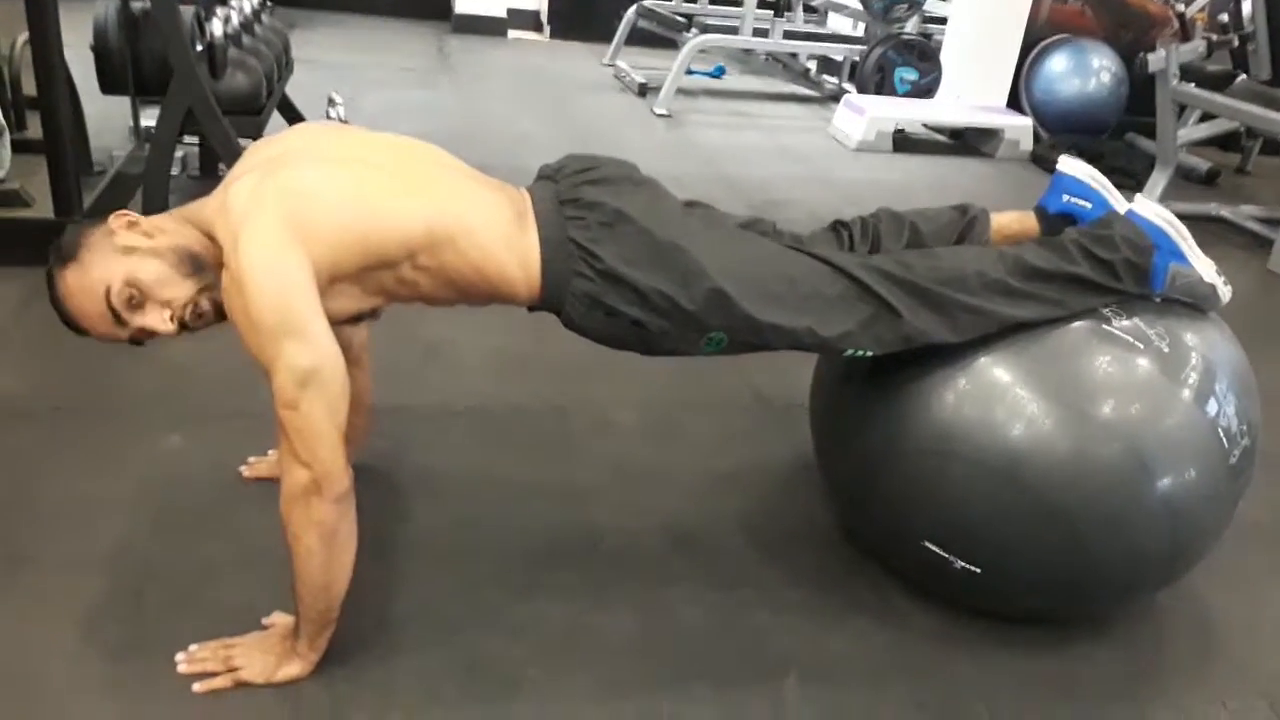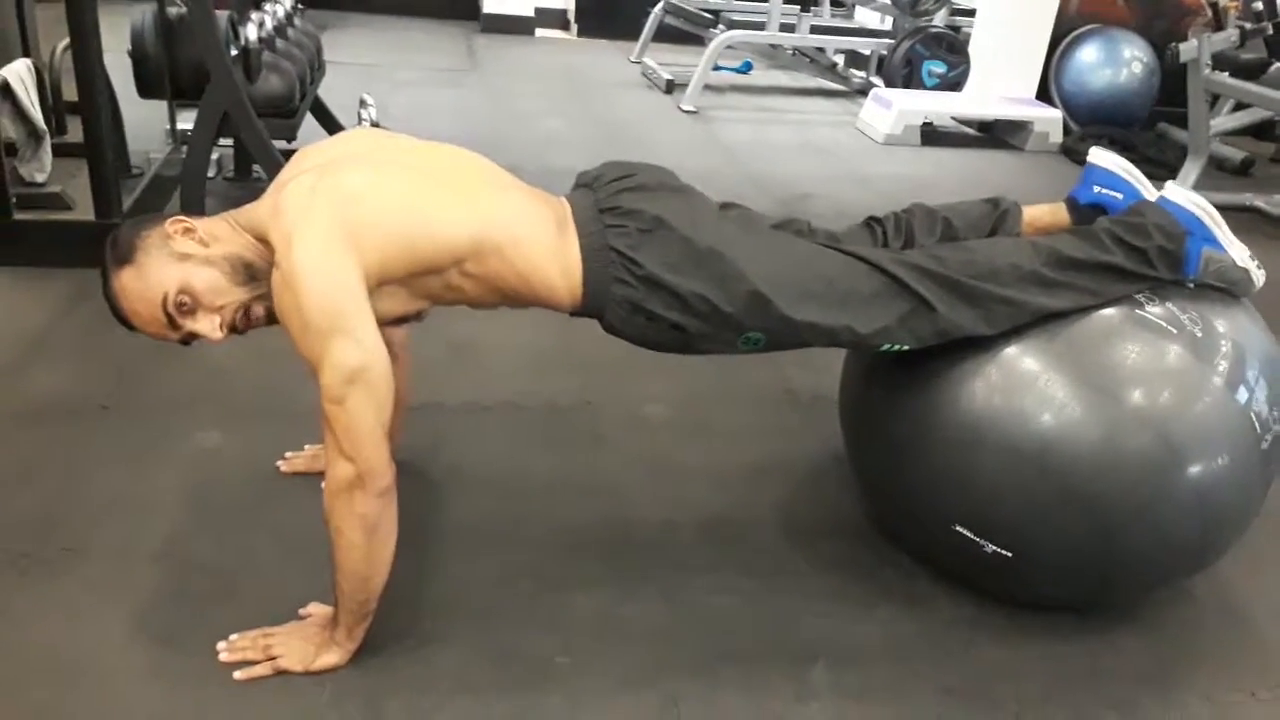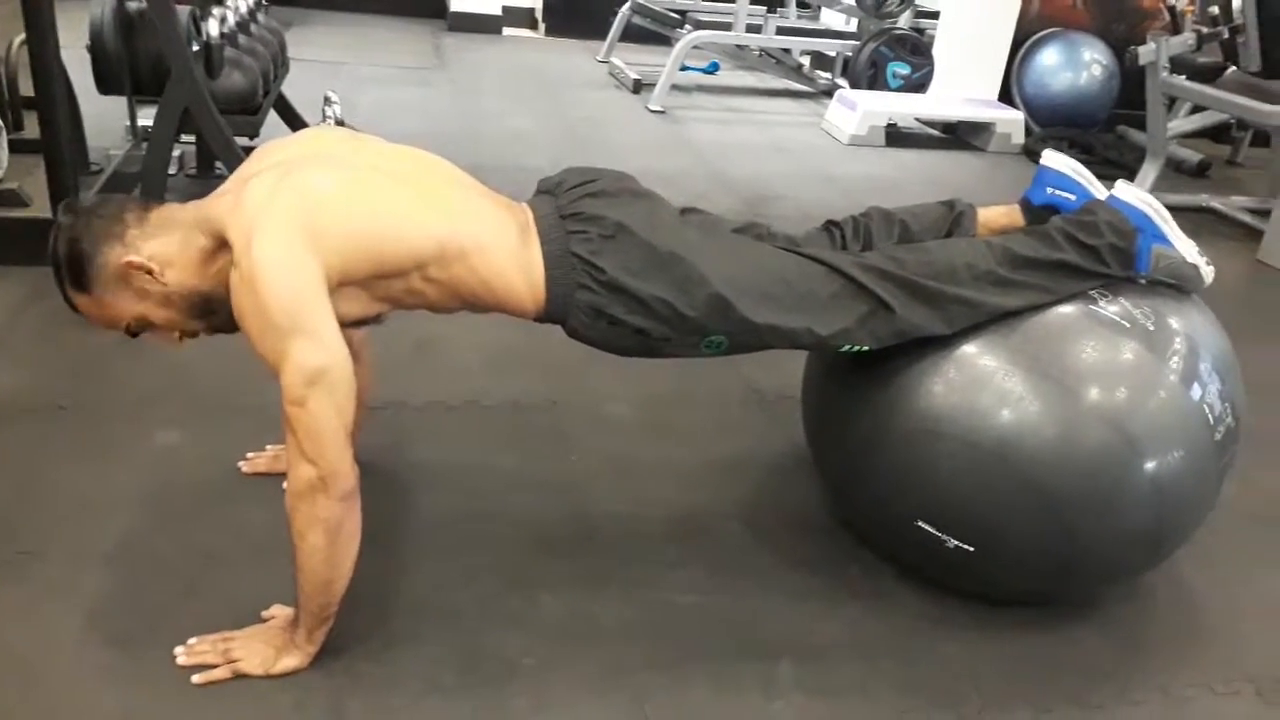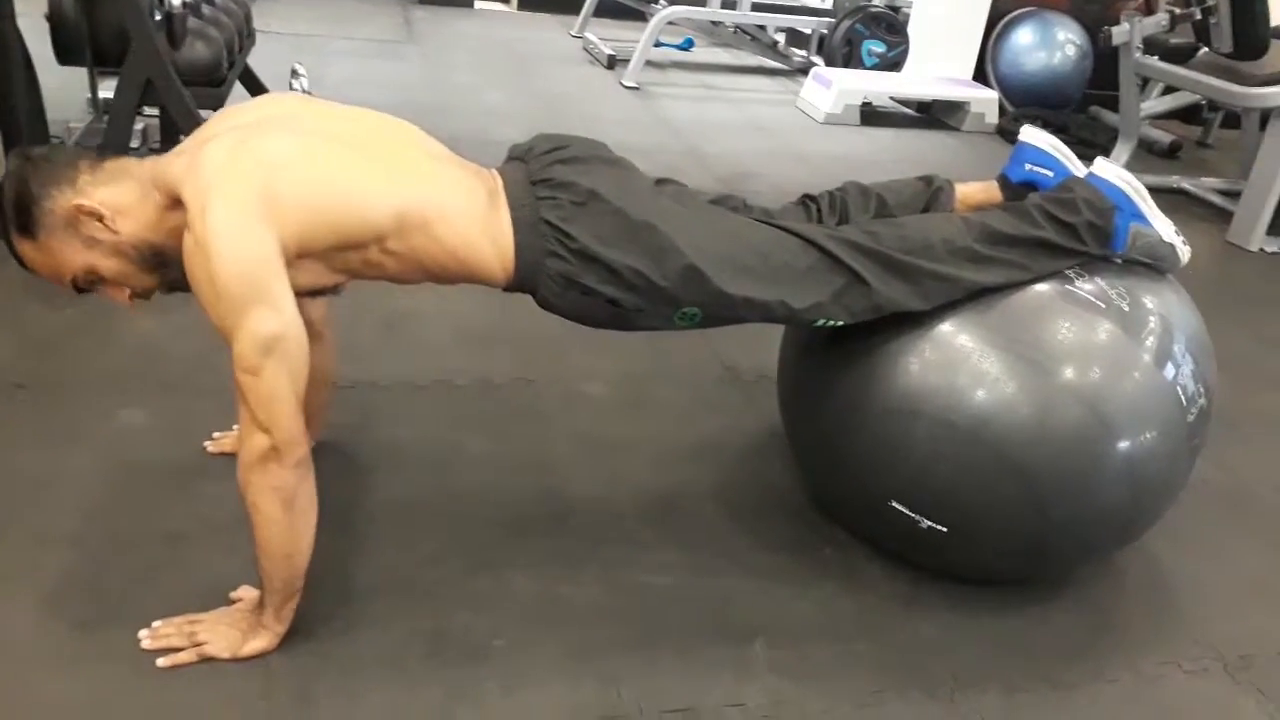
dt=0.7s
person 1, frame 1
left shoulder: (253, 264)
right shoulder: (263, 170)
left elbow: (323, 486)
left wrist: (303, 646)
right wrist: (338, 436)
left hip: (606, 268)
right hip: (585, 204)
left knee: (869, 307)
right knee: (833, 257)
left ankle: (1131, 253)
right ankle: (1051, 213)
person 1, frame 2
left shoulder: (303, 266)
right shoulder: (310, 176)
left elbow: (367, 481)
left wrist: (341, 634)
right wrist: (360, 436)
left hip: (648, 272)
right hip: (623, 206)
left knee: (904, 298)
right knee: (869, 256)
left ankle: (1163, 239)
right ankle: (1081, 202)
person 1, frame 3
left shoulder: (261, 269)
right shoulder: (266, 176)
left elbow: (327, 482)
left wrist: (301, 637)
right wrist: (322, 433)
left hip: (608, 277)
right hip: (583, 213)
left knee: (866, 301)
right knee: (827, 255)
left ankle: (1114, 237)
right ankle: (1036, 203)
person 1, frame 4
left shoulder: (215, 231)
right shoulder: (225, 140)
left elbow: (277, 454)
left wrist: (269, 617)
right wrist: (298, 413)
left hip: (581, 247)
right hip: (555, 180)
left knee: (838, 278)
right knee: (807, 234)
left ankle: (1094, 218)
right ankle: (1011, 180)
